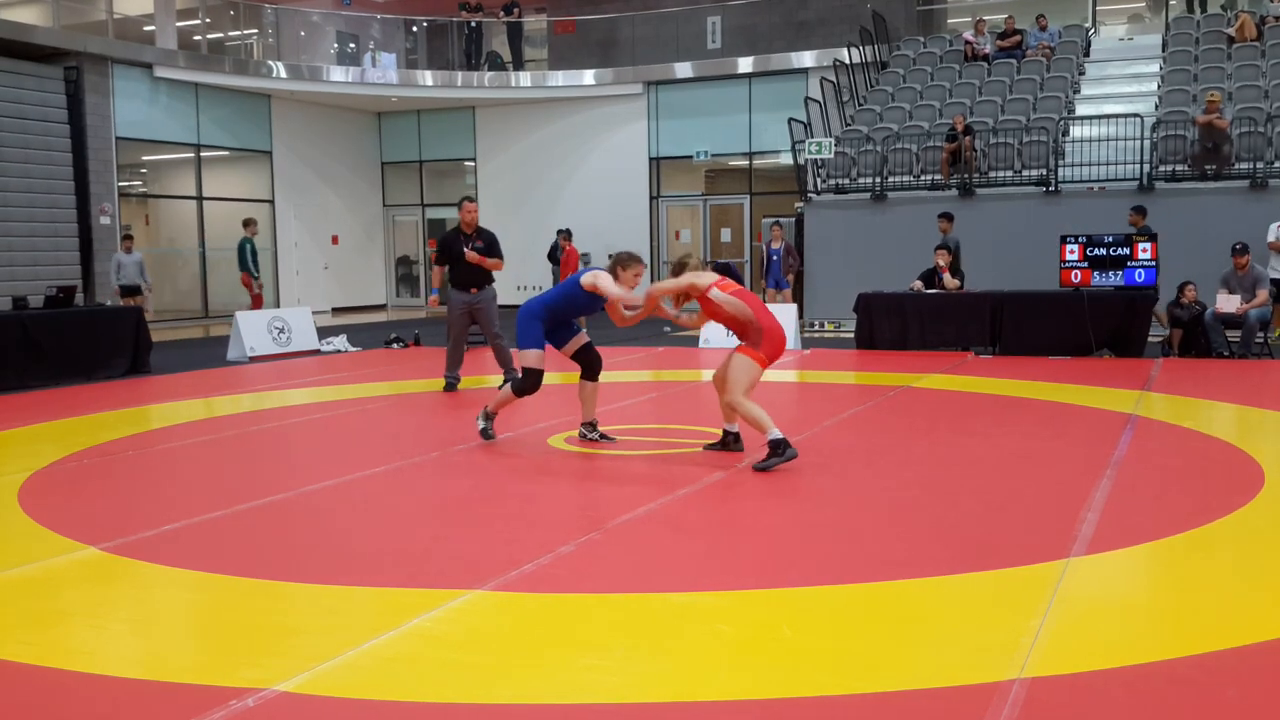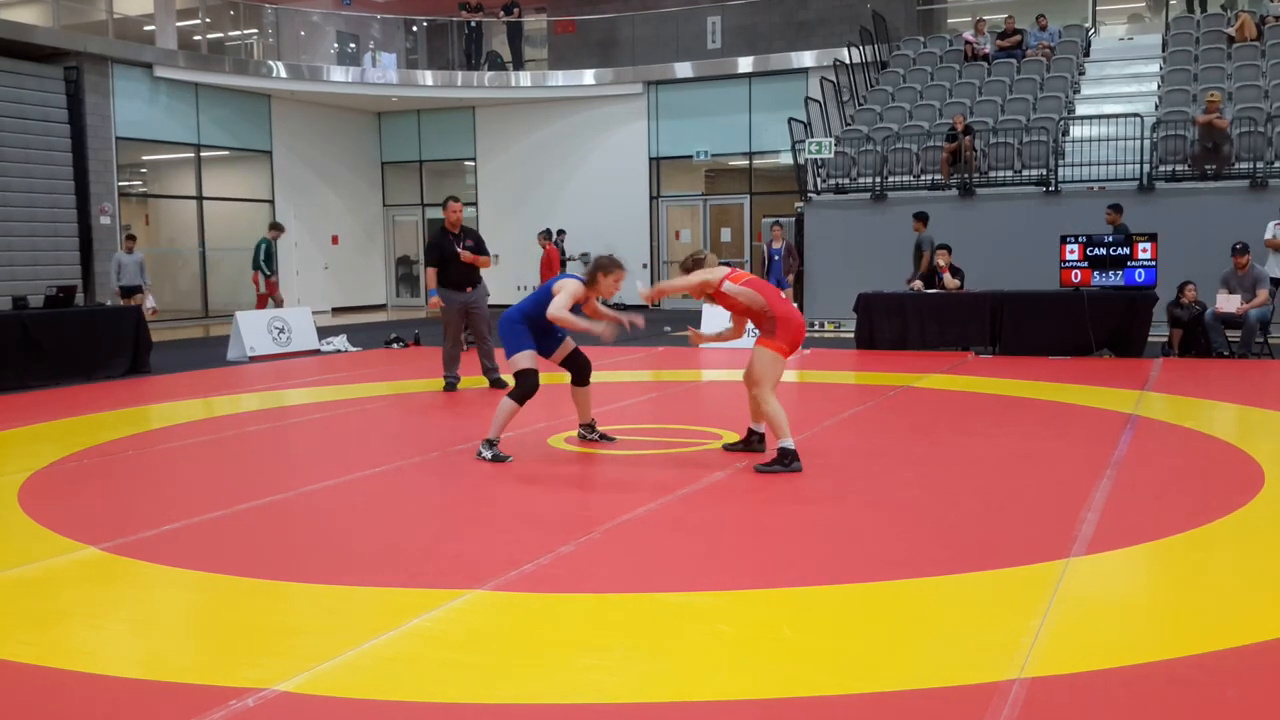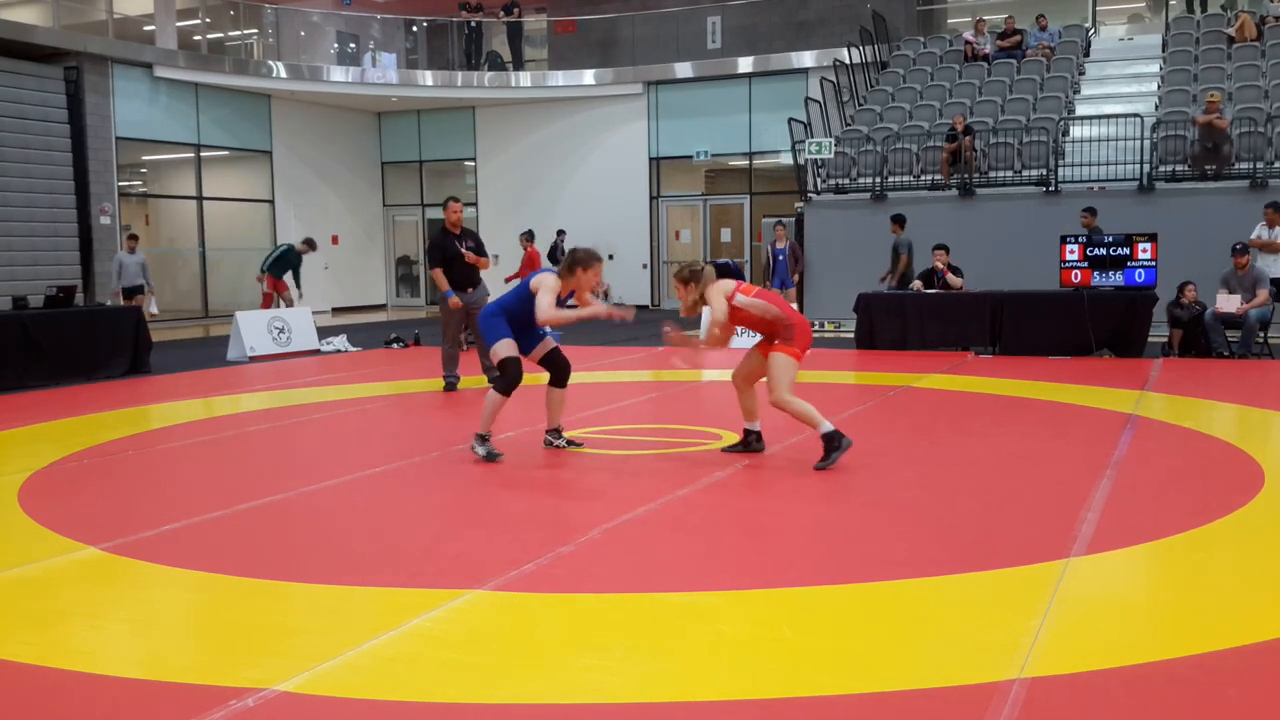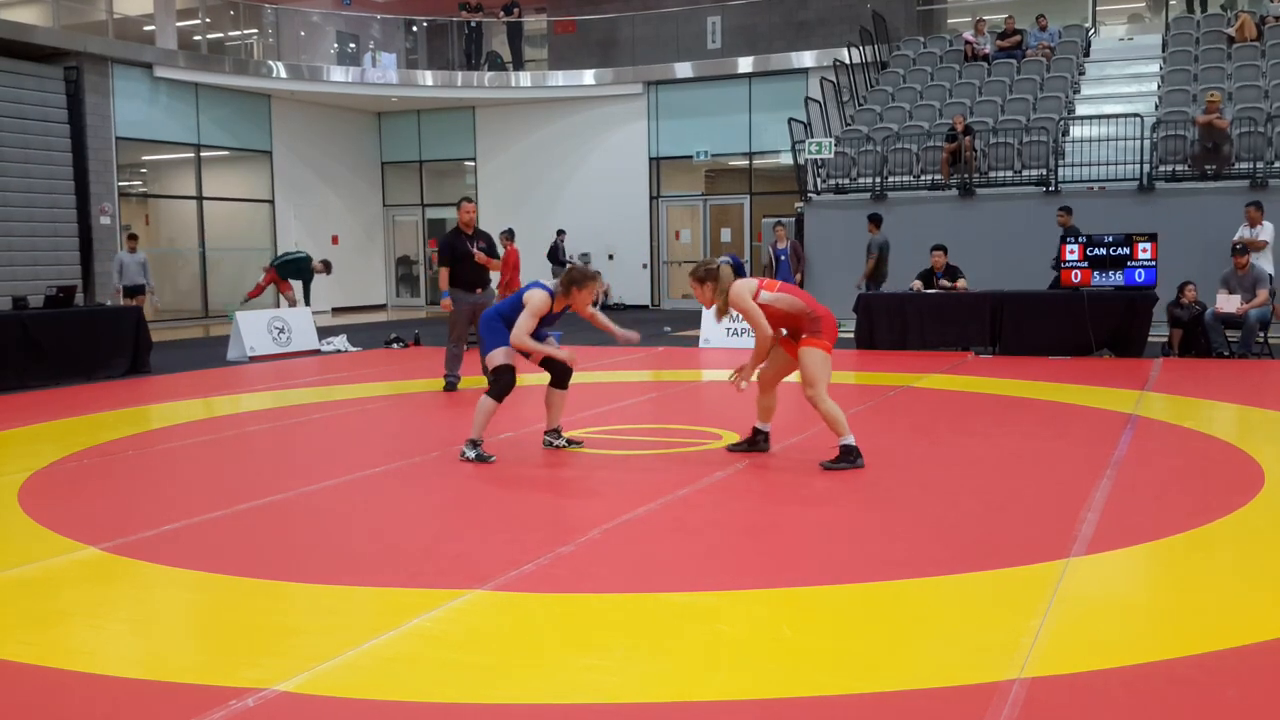
dt=0.3s
person 1, frame 1
left shoulder: (694, 279)
right shoulder: (715, 288)
left elbow: (654, 290)
right elbow: (696, 322)
left wrist: (647, 307)
right wrist: (669, 313)
left hip: (763, 335)
right hip: (768, 333)
left knee: (733, 399)
right knee: (720, 381)
left ankle: (781, 446)
right ankle: (731, 437)
person 1, frame 2
left shoulder: (708, 275)
right shoulder: (729, 282)
left elbow: (666, 287)
right elbow: (737, 330)
left wrist: (648, 294)
right wrist: (706, 337)
left hip: (780, 324)
right hip: (789, 323)
left knee: (762, 392)
right knee: (751, 380)
left ankle: (788, 455)
right ankle: (755, 437)
person 1, frame 3
left shoulder: (714, 290)
right shoulder: (722, 298)
left elbow: (717, 321)
right elbow: (723, 340)
left wrist: (703, 345)
right wrist: (686, 340)
left hip: (792, 330)
right hip: (780, 333)
left knee: (779, 397)
right knee: (741, 379)
left ankle: (834, 438)
right ankle: (752, 438)
person 1, frame 4
left shoulder: (736, 292)
right shoulder: (743, 293)
left elbow: (765, 333)
right elbow: (774, 336)
left wrist: (750, 367)
right wrist: (751, 366)
left hip: (817, 324)
right hip: (802, 328)
left knee: (814, 393)
right knee: (766, 379)
left ankle: (851, 452)
right ankle: (759, 437)
person 2, frame 1
left shoulder: (609, 287)
right shoulder: (602, 278)
left elbow: (622, 320)
right elbow: (618, 295)
left wrist: (646, 313)
left hip: (556, 320)
right hip: (532, 315)
left knee: (592, 363)
right knee: (531, 380)
left ankle: (588, 428)
right ankle: (488, 414)
person 2, frame 2
left shoulder: (589, 291)
right shoulder: (575, 287)
left elbow: (595, 312)
right elbow: (554, 314)
left wrist: (621, 318)
right wrist: (592, 328)
left hip: (538, 328)
right hip: (515, 324)
left knee: (582, 367)
right knee: (528, 385)
left ankle: (587, 428)
right ankle: (488, 444)
person 2, frame 3
left shoulder: (573, 284)
right shoulder: (551, 281)
left elbow: (589, 302)
right elbow: (544, 316)
left wrist: (614, 312)
right wrist: (588, 312)
left hip: (520, 322)
right hip: (495, 319)
left knee: (560, 368)
right knee: (511, 374)
left ankle: (553, 434)
right ankle: (481, 438)
person 2, frame 4
left shoulder: (569, 295)
right shoulder: (541, 298)
left elbow: (591, 314)
right elbow: (517, 339)
left wrist: (617, 331)
right wrist: (554, 351)
left hip: (521, 327)
right hip: (495, 324)
left knee: (562, 370)
right knee: (504, 381)
left ankle: (552, 434)
right ankle: (472, 445)
person 3, frame 1
left shoulder: (488, 236)
right shoulder: (448, 238)
left elbow: (499, 265)
right elbow: (439, 266)
left wrist: (480, 259)
right wrist: (434, 291)
left hip: (484, 293)
right hip: (458, 295)
left knee: (494, 335)
right knee: (455, 339)
left ankle: (511, 374)
right ankle: (451, 378)
person 3, frame 2
left shoulder: (473, 235)
right shoulder: (436, 239)
left elbow: (487, 261)
right elbow: (431, 269)
left wrist: (473, 258)
right wrist: (433, 294)
left hip: (476, 292)
right hip: (451, 295)
left knee: (483, 335)
right knee: (452, 339)
left ankle: (493, 375)
right ankle: (451, 378)
person 3, frame 3
left shoulder: (472, 236)
right shoulder: (437, 239)
left elbow: (486, 263)
right elbow: (436, 271)
left wrist: (475, 259)
right wrist: (449, 295)
left hip: (476, 293)
right hip: (452, 295)
left knee: (485, 335)
right knee: (451, 339)
left ankle: (492, 373)
right ankle: (450, 378)
person 3, frame 4
left shoulder: (485, 237)
right shoulder: (449, 239)
left elbow: (498, 265)
right elbow: (443, 269)
left wrist: (486, 260)
right wrist: (445, 295)
left hip: (485, 293)
right hip: (460, 295)
right knee: (456, 338)
right ankle: (451, 377)
